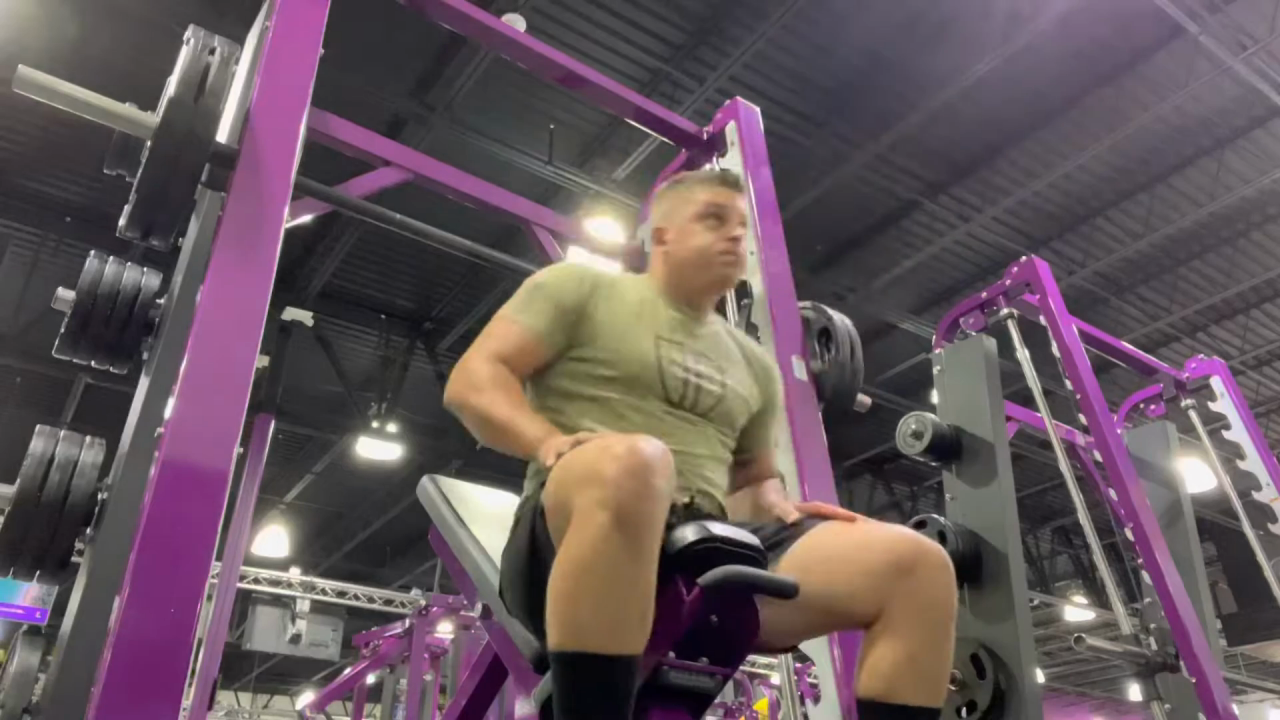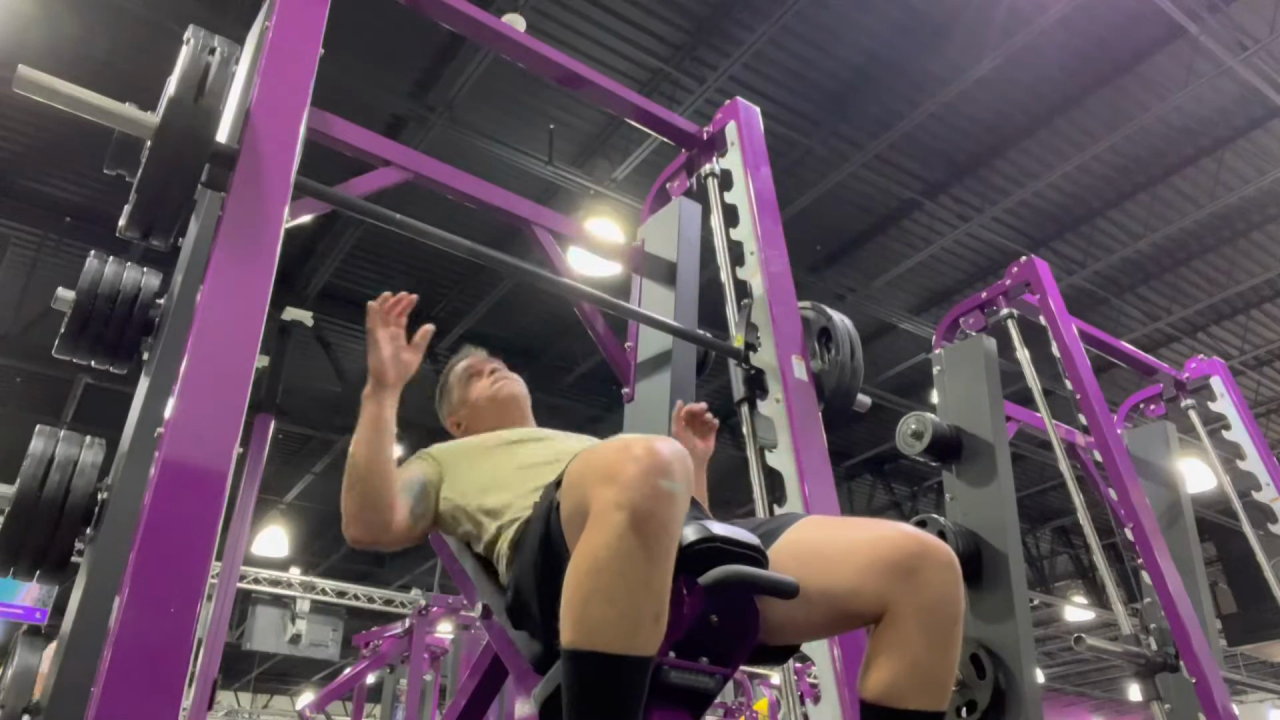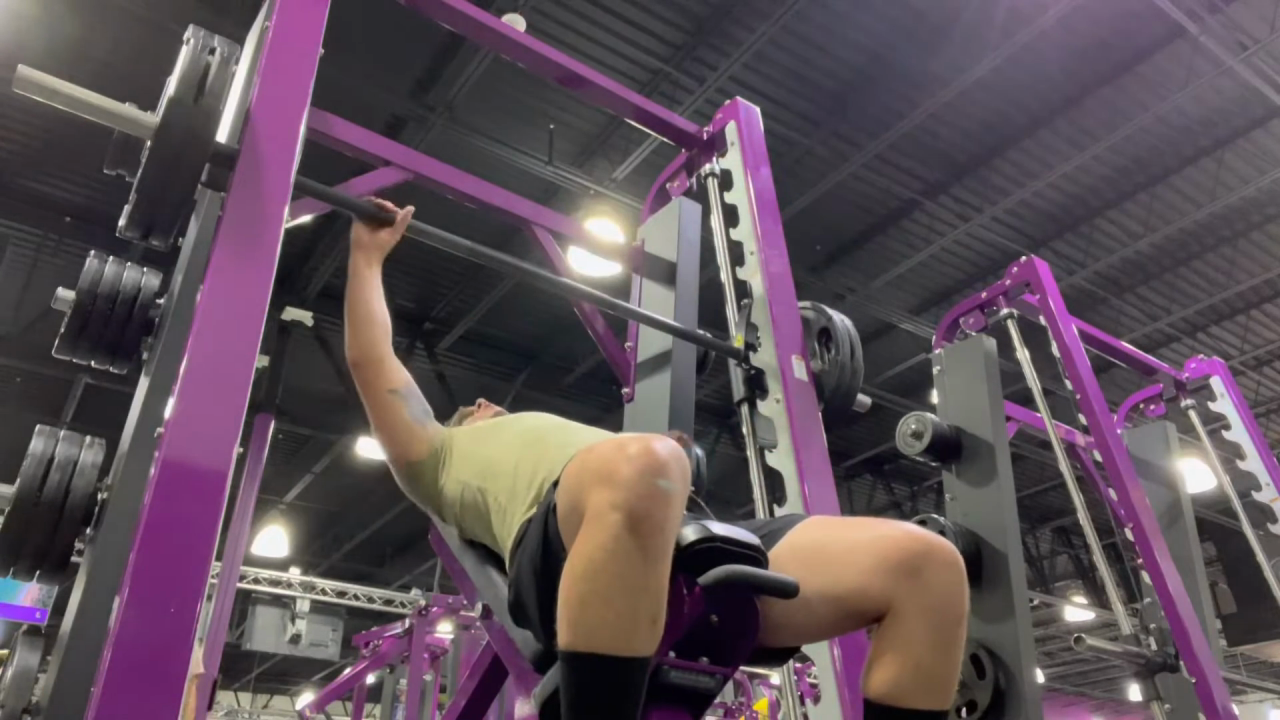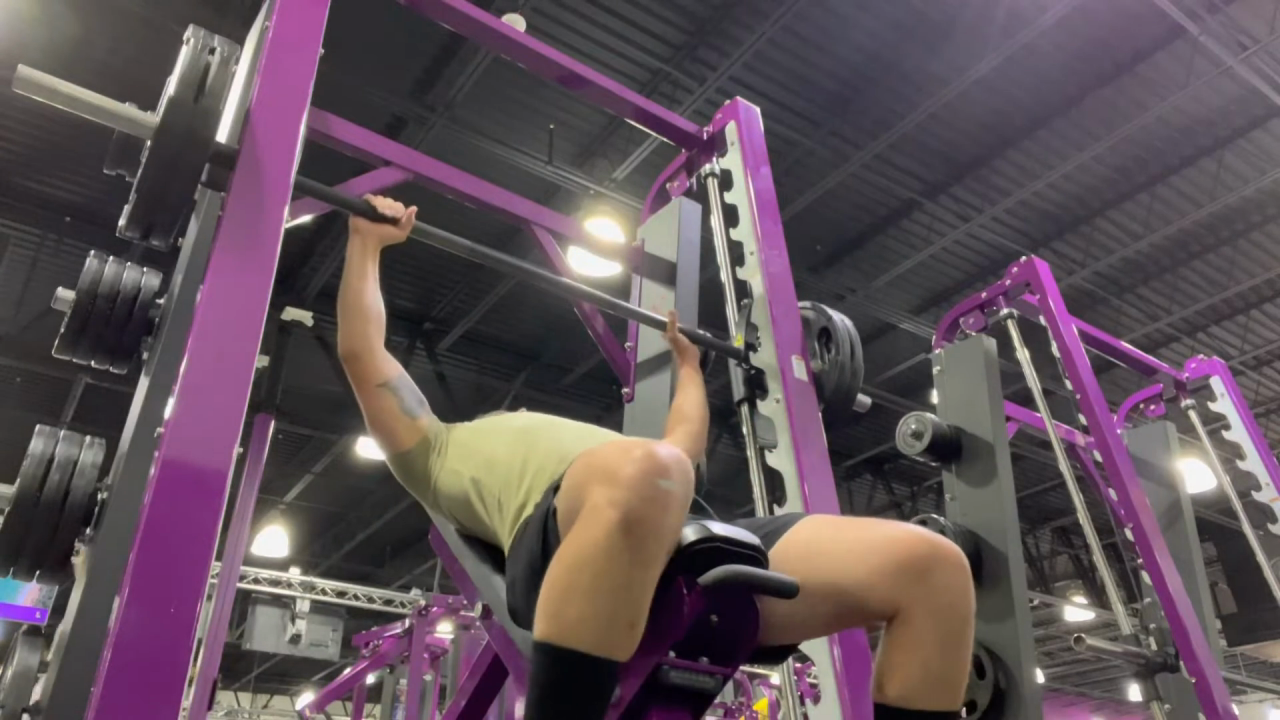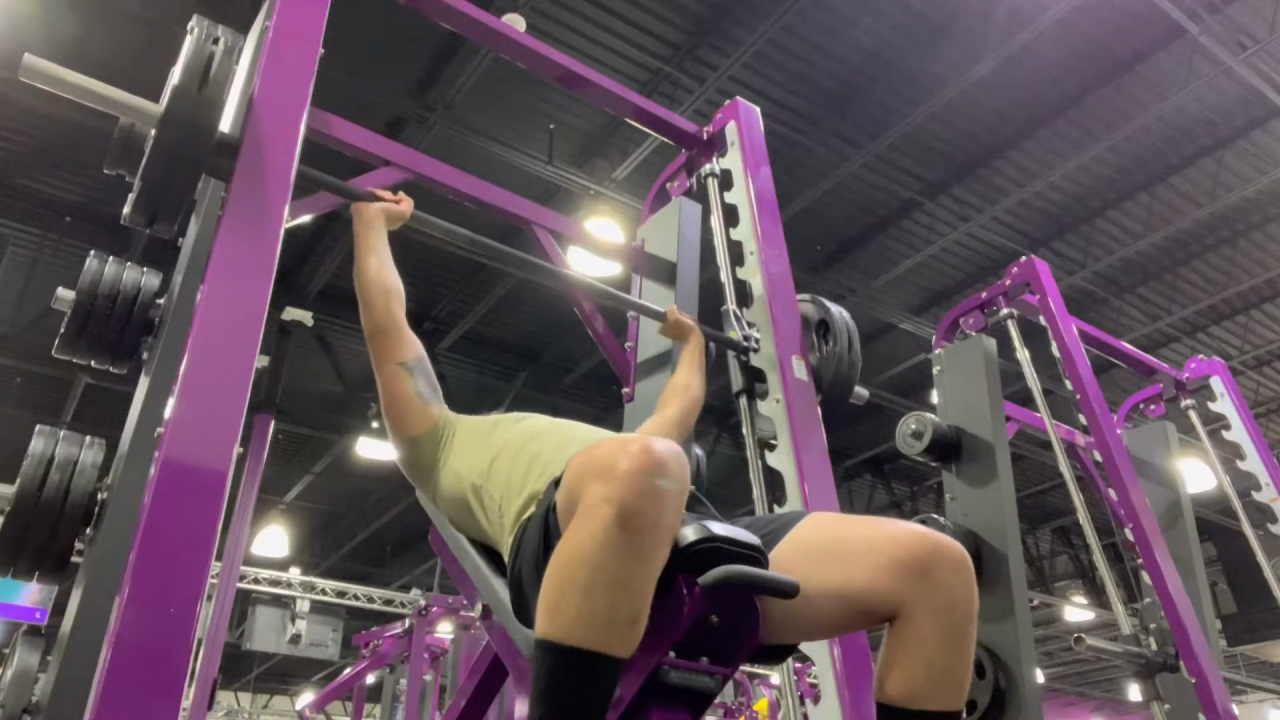
dt=1s
person 1, frame 1
left shoulder: (754, 364)
right shoulder: (581, 289)
right elbow: (471, 381)
left wrist: (780, 507)
right wrist: (550, 441)
right hip: (580, 539)
left knee: (920, 567)
right knee: (628, 463)
person 1, frame 2
left shoulder: (589, 443)
right shoulder: (445, 462)
right elbow: (369, 527)
left wrist: (695, 461)
right wrist: (383, 386)
left hip: (687, 550)
right hip: (562, 553)
left knee: (923, 565)
right knee: (646, 466)
person 1, frame 3
right shoulder: (441, 457)
right elbow: (369, 358)
right wrist: (367, 255)
right hip: (566, 552)
left knee: (927, 564)
right knee: (642, 467)
person 1, frame 4
left shoulder: (605, 465)
right shoulder: (440, 450)
left elbow: (687, 439)
right elbow: (361, 350)
left wrist: (686, 359)
right wrist: (366, 242)
left hip: (689, 538)
right hip: (564, 542)
left knee: (932, 567)
right knee: (643, 475)
person 1, frame 5
left shoulder: (612, 466)
right shoulder: (443, 443)
left elbow: (680, 410)
right elbow: (386, 328)
left wrist: (691, 342)
right wrist: (370, 223)
right hip: (584, 551)
left knee: (936, 566)
right knee: (641, 469)
